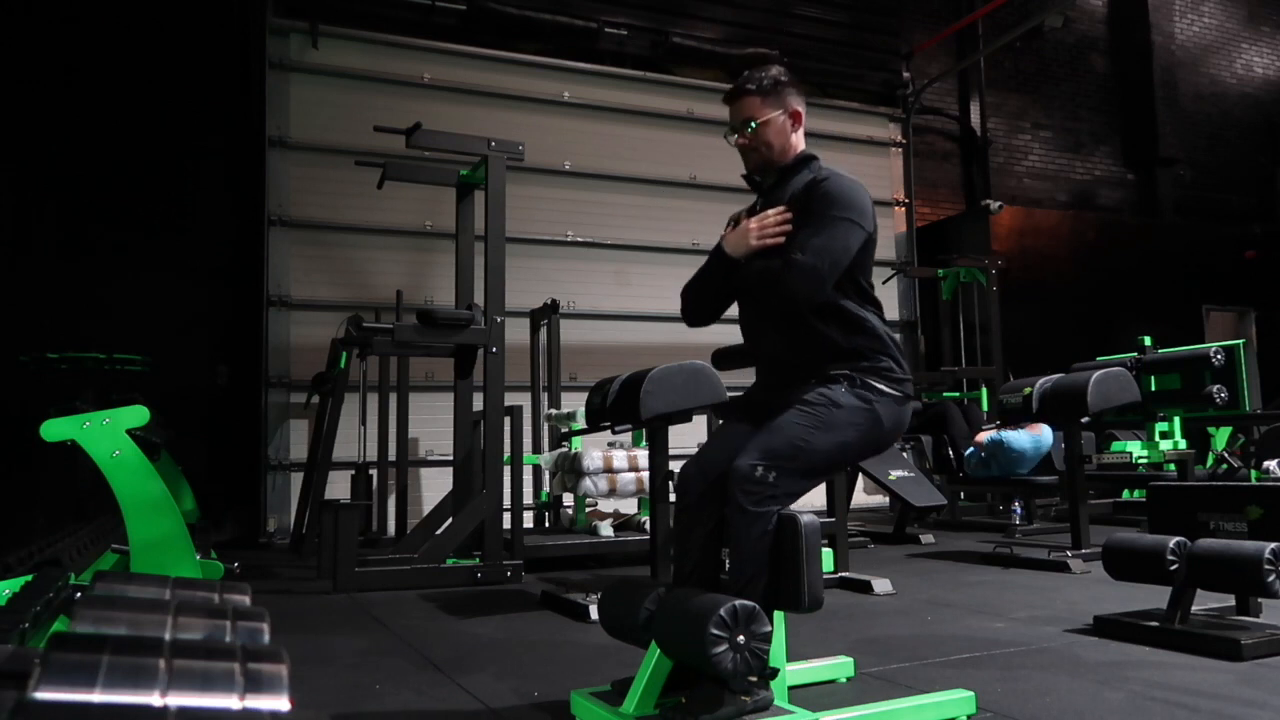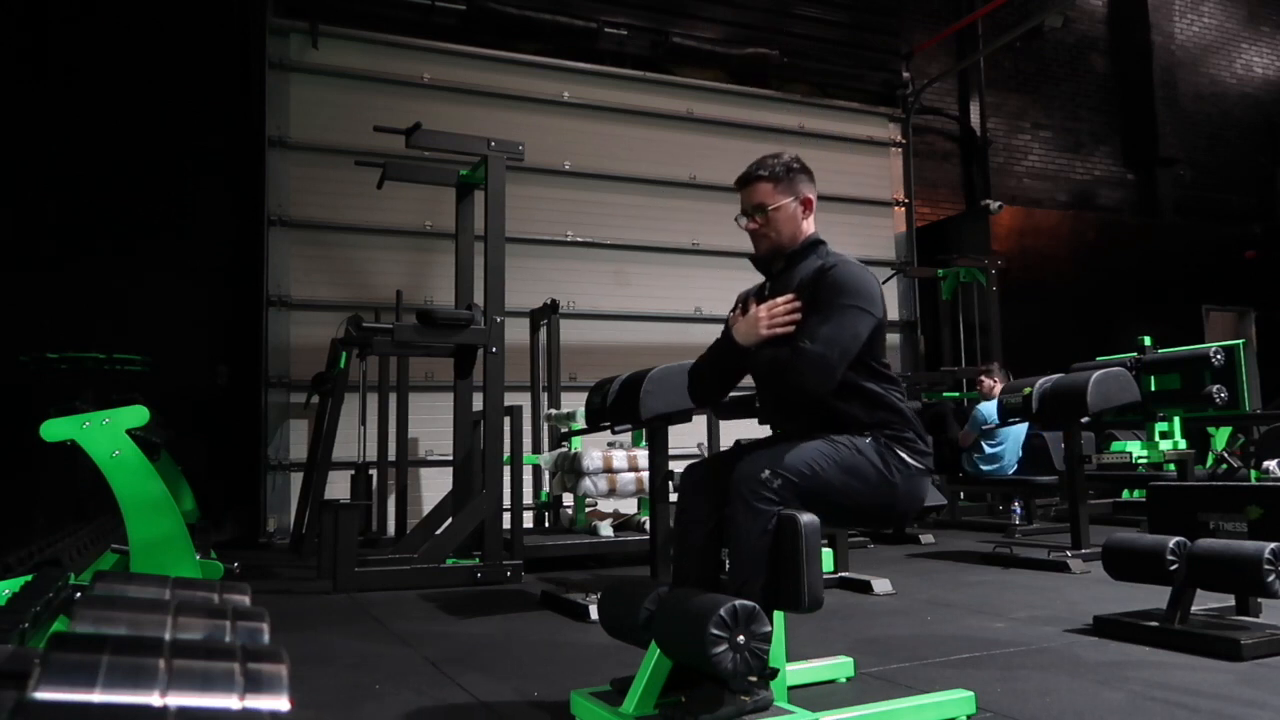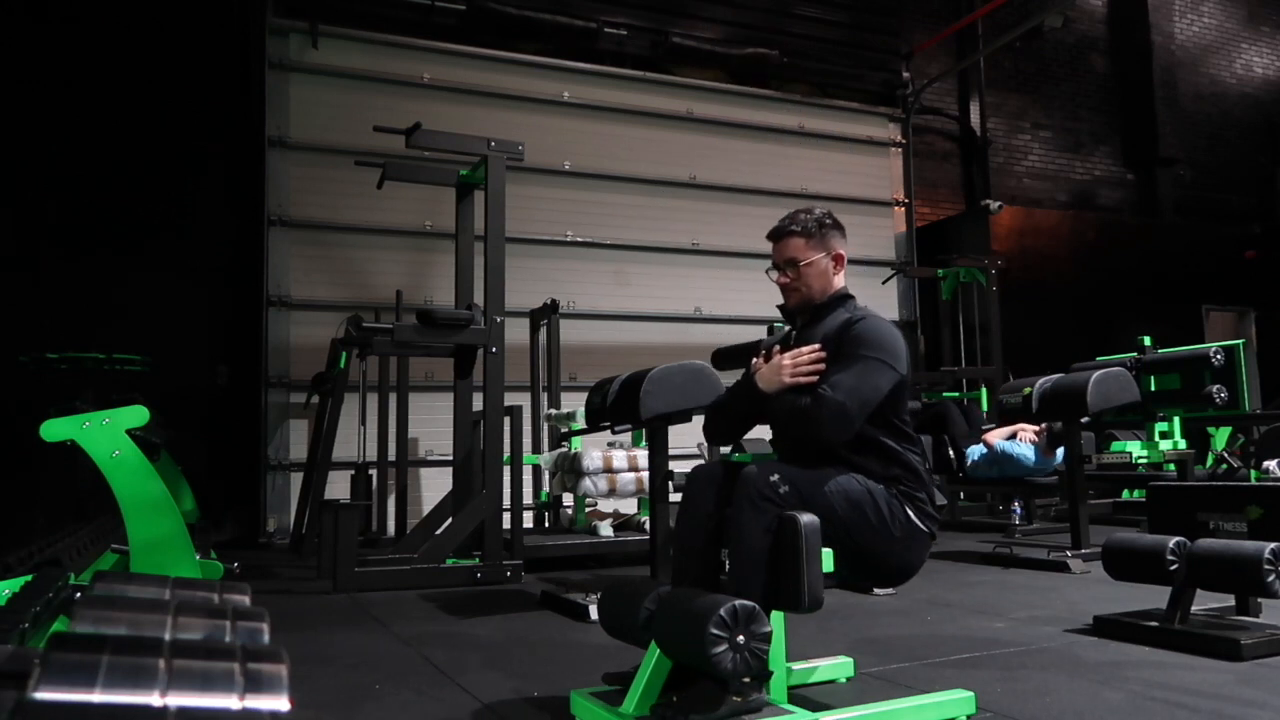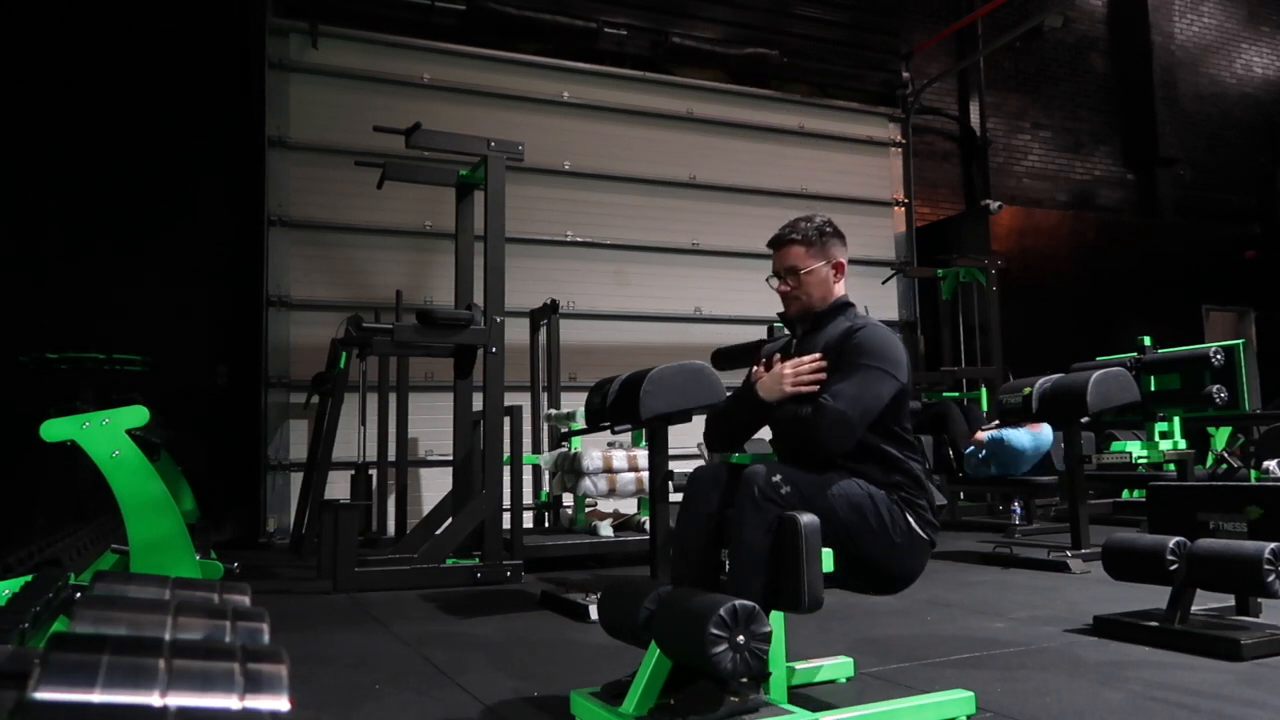
dt=1s
person 1, frame 1
left shoulder: (835, 195)
right shoulder: (751, 215)
left elbow: (800, 282)
right elbow: (696, 309)
left wrist: (743, 264)
right wrist: (729, 253)
left hip: (861, 388)
right hip: (787, 386)
left knee: (753, 478)
right knee: (699, 481)
person 1, frame 2
left shoulder: (841, 277)
left elbow: (812, 370)
right elbow: (704, 385)
left wrist: (755, 343)
right wrist: (737, 341)
left hip: (886, 454)
left knee: (761, 478)
right knee: (702, 482)
person 1, frame 3
left shoulder: (869, 334)
right shoulder: (787, 343)
left elbow: (826, 421)
right elbow: (718, 430)
left wrist: (770, 395)
right wrist: (759, 386)
left hip: (894, 519)
right hip: (823, 504)
left knee: (762, 483)
right knee: (707, 483)
left ankle: (744, 673)
person 1, frame 4
left shoulder: (870, 342)
right shoulder: (784, 352)
left elbow: (830, 431)
right elbow: (719, 437)
left wrist: (771, 403)
right wrist: (760, 394)
left hip: (894, 526)
right hip: (822, 514)
left knee: (764, 483)
right knee: (709, 483)
left ankle: (742, 671)
